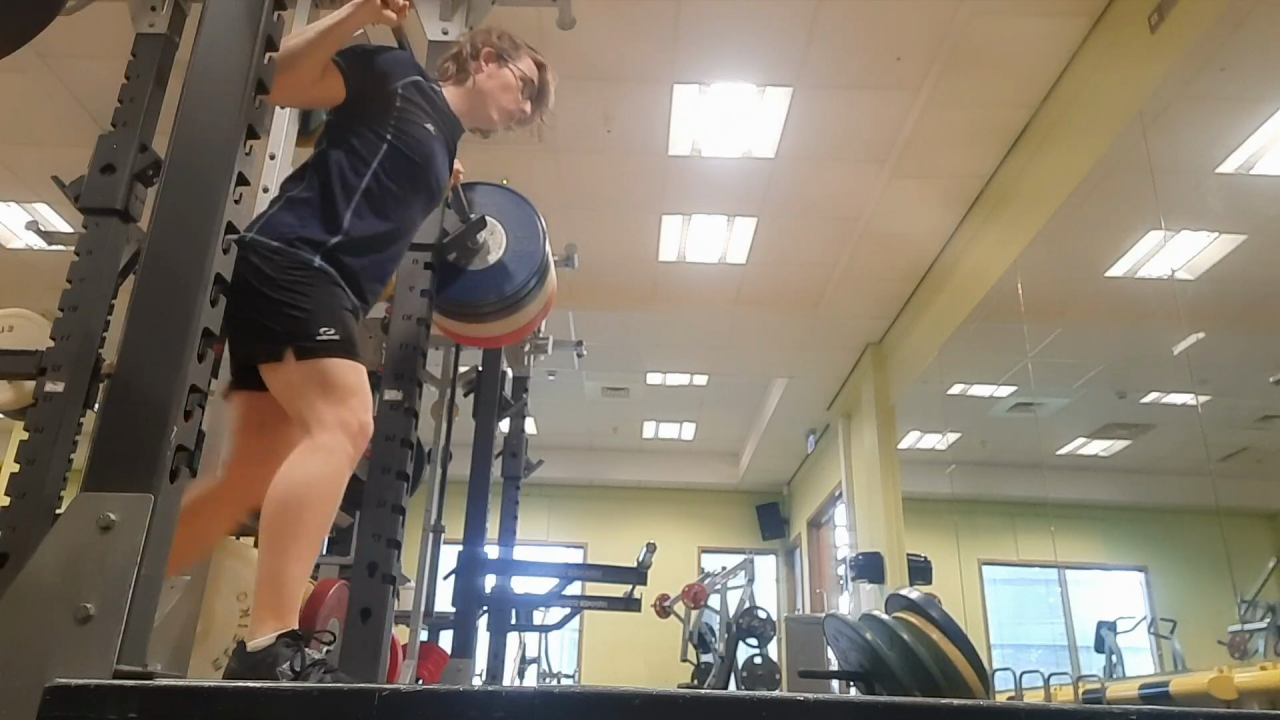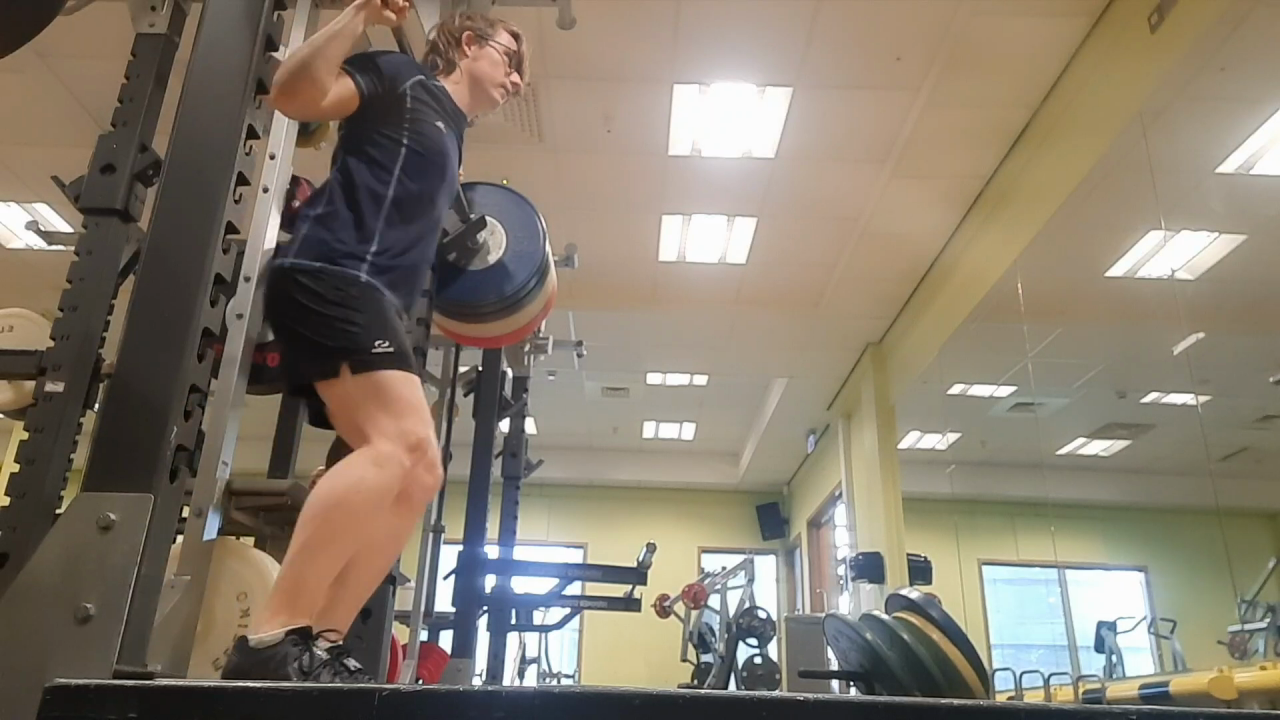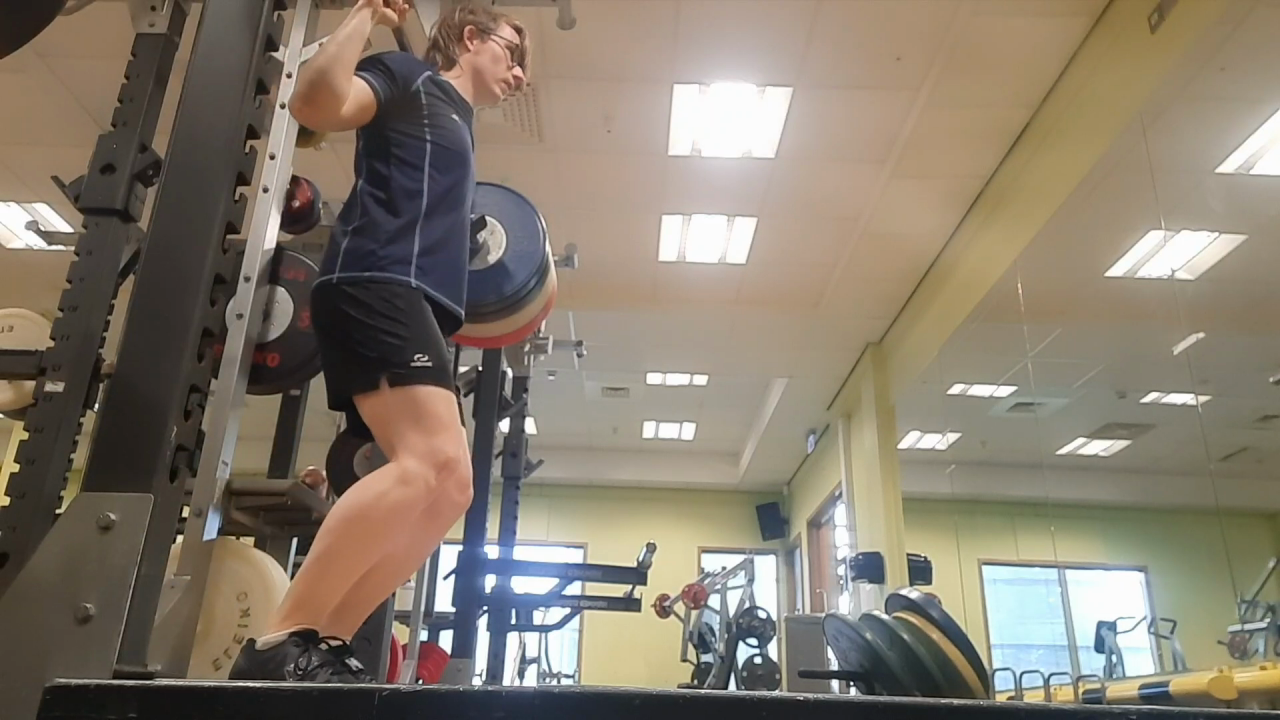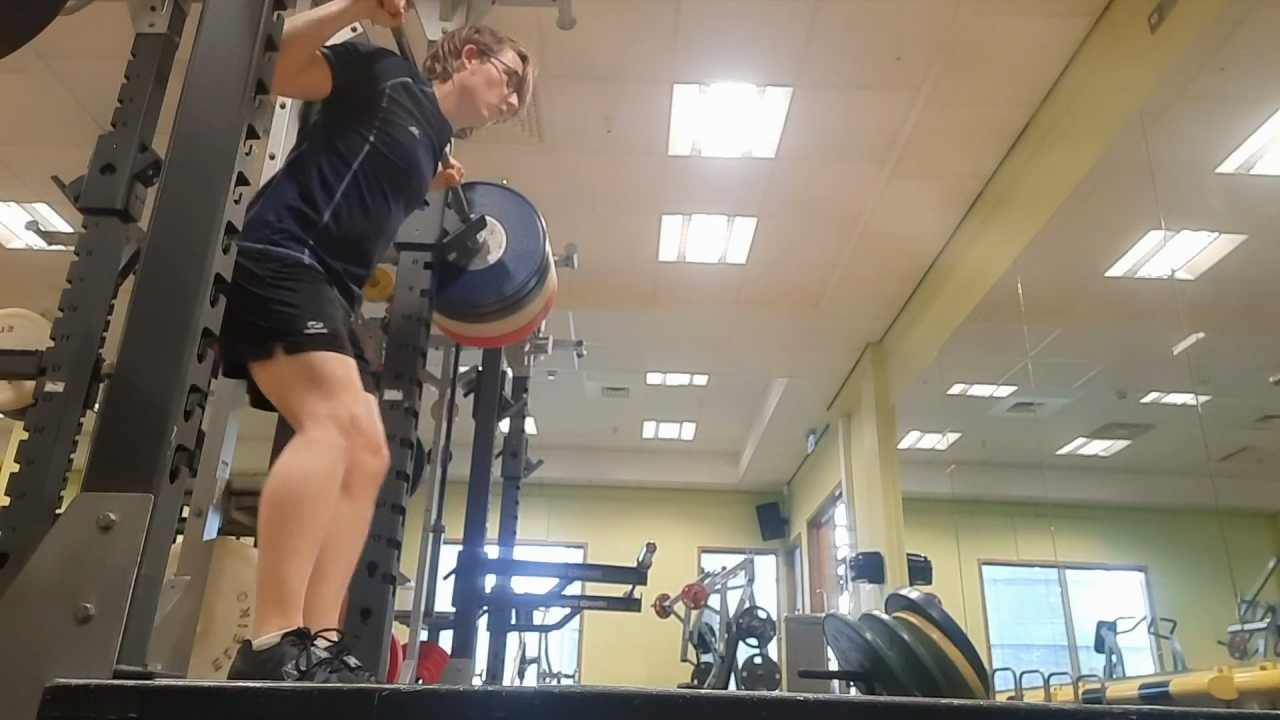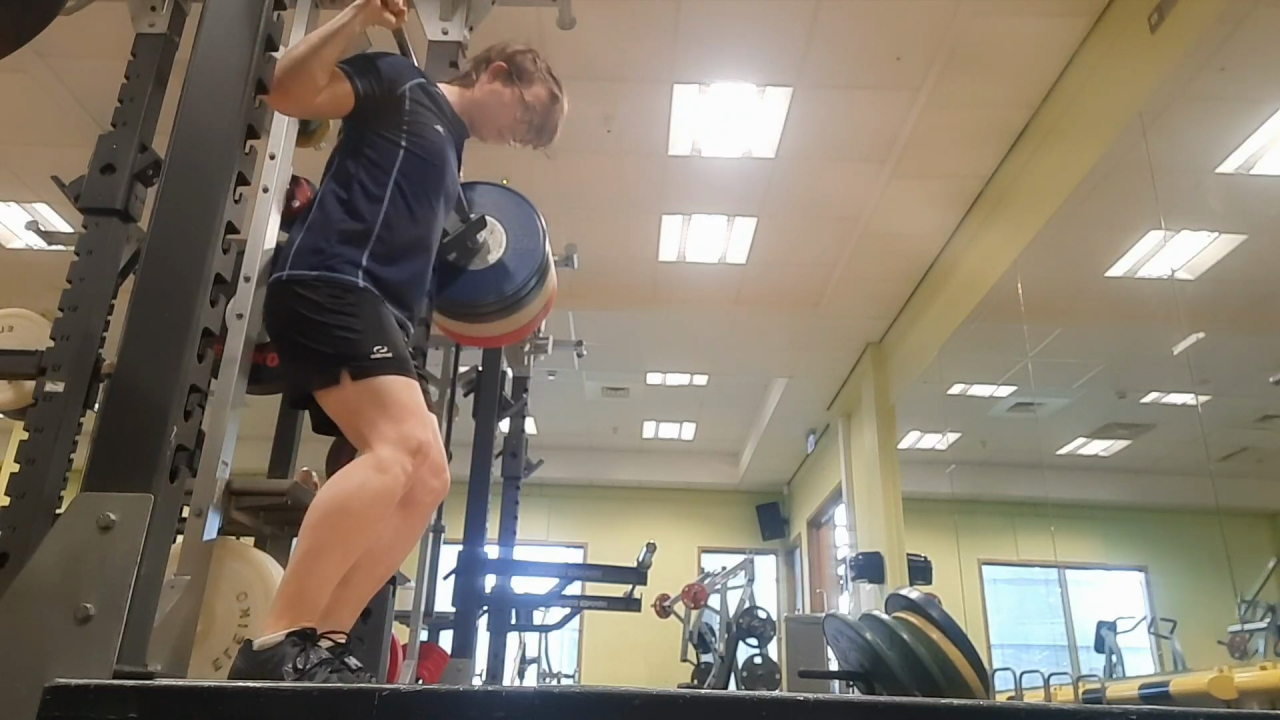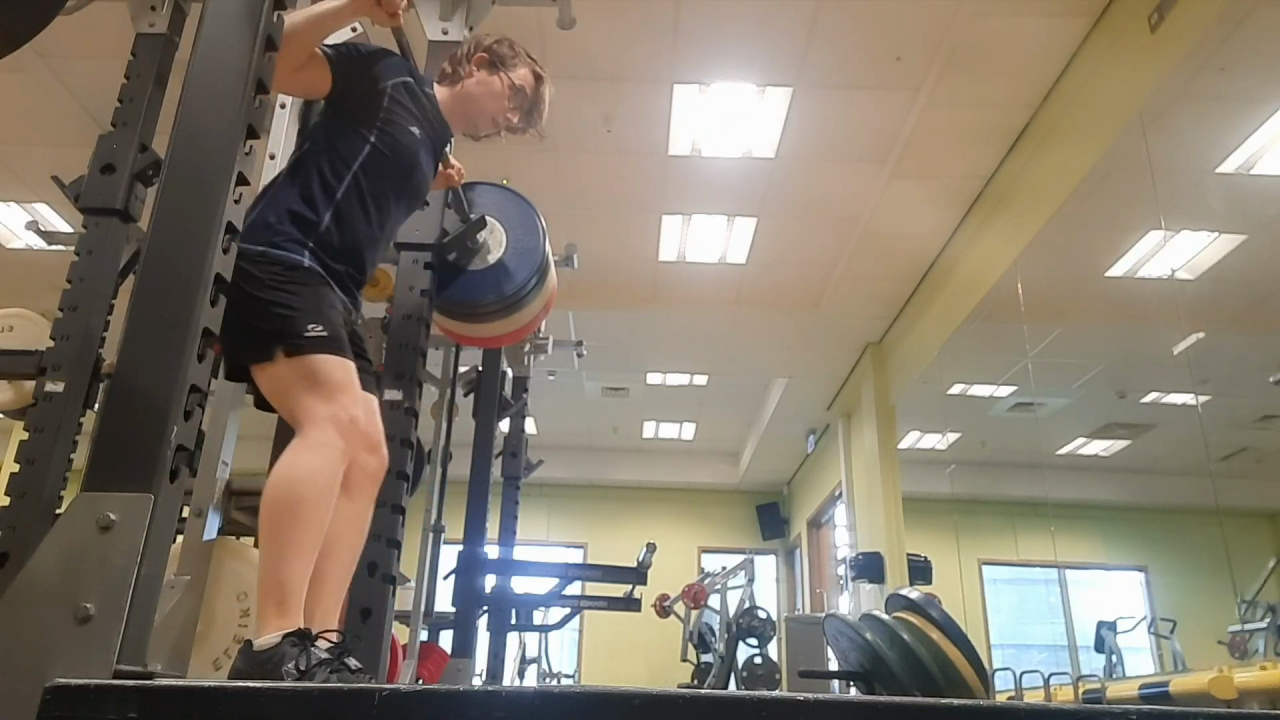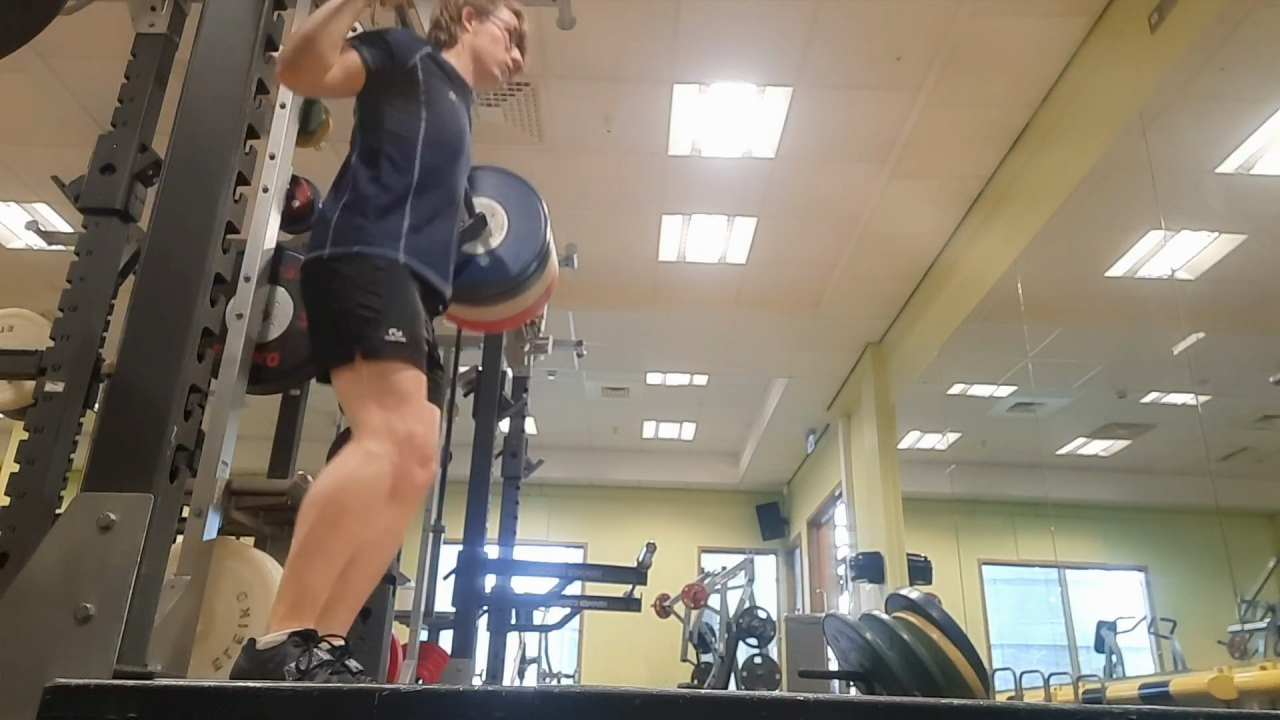
dt=0.7s
person 1, frame 1
left shoulder: (444, 150)
right shoulder: (396, 78)
right elbow: (281, 81)
left wrist: (440, 198)
left hip: (325, 287)
right hip: (288, 263)
left knee: (254, 473)
right knee: (344, 426)
right ankle: (269, 648)
person 1, frame 2
left shoulder: (447, 134)
right shoulder: (400, 80)
right elbow: (294, 91)
left wrist: (449, 200)
left hip: (366, 295)
right hip: (332, 279)
left knee: (418, 470)
right knee: (400, 445)
left ankle: (320, 645)
right ankle: (271, 641)
person 1, frame 3
left shoulder: (452, 123)
right shoulder: (410, 78)
right elbow: (316, 101)
left hip: (410, 303)
right hip: (378, 287)
left knee: (449, 487)
right knee: (426, 462)
left ankle: (322, 645)
right ankle: (279, 645)
person 1, frame 4
left shoulder: (432, 146)
right shoulder: (384, 77)
right elbow: (273, 66)
left wrist: (426, 187)
left hip: (323, 286)
right hip: (277, 261)
left knee: (364, 456)
right knee: (331, 426)
left ankle: (316, 645)
right ankle: (273, 645)
person 1, frame 5
left shoulder: (447, 148)
right shoulder: (401, 83)
right elbow: (288, 89)
left wrist: (452, 208)
left hip: (374, 309)
right hip: (331, 284)
left knee: (426, 475)
right knee: (401, 448)
left ankle: (320, 646)
right ankle: (277, 643)
person 1, frame 6
left shoulder: (433, 151)
right shoulder: (386, 77)
right elbow: (272, 64)
left wrist: (432, 187)
left hip: (326, 290)
right hip: (277, 262)
left knee: (364, 459)
right knee: (333, 425)
left ankle: (316, 643)
right ankle: (274, 645)
person 1, frame 7
left shoulder: (453, 109)
right shoulder: (410, 57)
right elbow: (300, 67)
left hip: (408, 281)
right hip: (365, 261)
left knee: (415, 467)
right knee: (390, 439)
left ankle: (324, 645)
right ankle: (279, 643)
